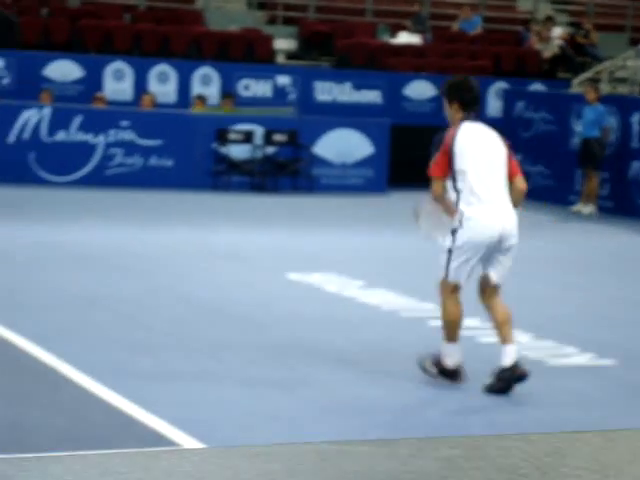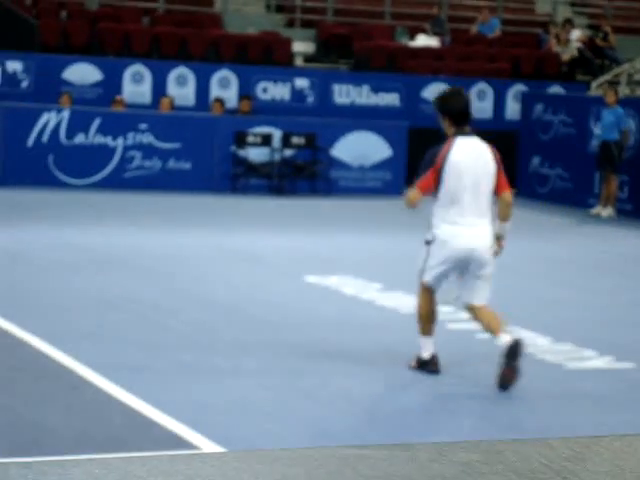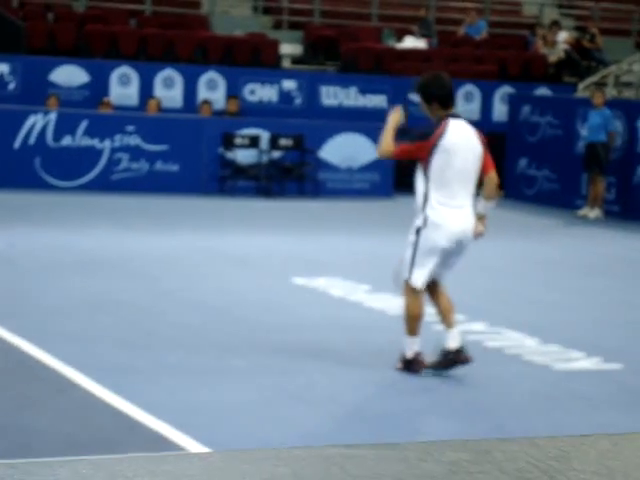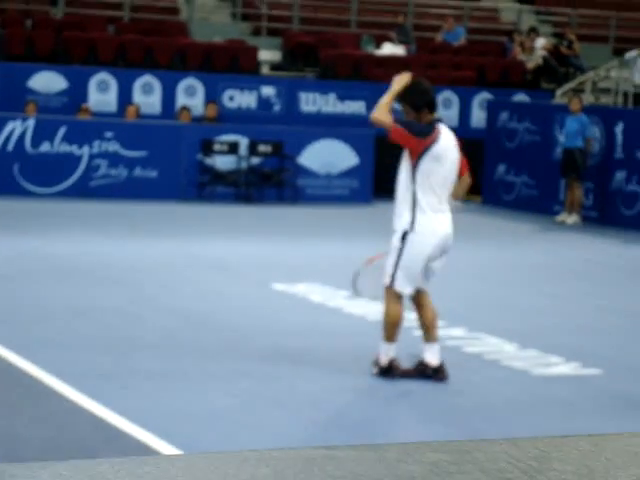
dt=0.2s
person 1, frame 1
left shoulder: (451, 137)
right shoulder: (497, 138)
left elbow: (437, 189)
right elbow: (520, 187)
left wrist: (453, 211)
left hip: (474, 224)
right hip: (506, 223)
left knee: (450, 290)
right knee: (491, 293)
left ankle: (449, 362)
right ankle: (510, 363)
person 1, frame 2
left shoulder: (443, 155)
right shoulder: (490, 153)
left elbow: (414, 199)
right elbow: (506, 199)
left wrist: (410, 193)
right wrist: (498, 235)
left hip: (447, 238)
right hip: (481, 240)
left knee: (427, 290)
right knee: (478, 306)
left ankle: (426, 356)
right ankle: (508, 343)
person 1, frame 3
left shoulder: (434, 134)
right shoulder: (474, 134)
left elbow: (386, 150)
right elbow: (492, 180)
left wrist: (392, 123)
right wrist: (481, 215)
left hip: (434, 223)
right hip: (463, 223)
left knee: (412, 287)
right knee: (433, 285)
left ankle: (412, 355)
right ankle: (453, 347)
person 1, frame 4
left shoulder: (424, 137)
right shoulder: (445, 136)
left elbow: (378, 116)
left wrist: (396, 86)
left hip: (417, 229)
right hip: (440, 227)
left knee: (394, 292)
right knee: (419, 294)
left ankle: (386, 360)
right ankle: (432, 363)
person 2, frame 1
left shoulder: (600, 109)
right shoulder: (585, 108)
left elbow: (606, 128)
left wrist: (601, 143)
right wrist: (583, 138)
left hip: (595, 142)
right hip: (585, 142)
left knee: (594, 173)
right knee: (586, 173)
left ankle: (592, 204)
right ankle: (583, 202)
person 2, frame 2
left shoulder: (619, 111)
right shoulder: (604, 111)
left elbow: (625, 131)
left wrist: (620, 146)
right wrist: (601, 141)
left hip: (614, 145)
right hip: (604, 144)
left knee: (612, 176)
right knee: (604, 176)
left ankle: (611, 207)
right ankle: (602, 205)
person 2, frame 3
left shoulder: (606, 113)
right shoulder: (590, 112)
left elbow: (611, 133)
left wrist: (607, 147)
right wrist: (588, 142)
left hip: (601, 146)
right hip: (590, 146)
left knee: (599, 177)
right knee: (591, 177)
left ankle: (598, 208)
right ankle: (589, 206)
person 2, frame 4
left shoulder: (583, 119)
right shoulder: (567, 118)
left elbow: (587, 138)
left wrist: (583, 152)
right wrist: (566, 148)
left hip: (578, 152)
right hip: (567, 151)
left knee: (576, 183)
right knee: (568, 183)
left ankle: (576, 214)
right ankle: (566, 212)
